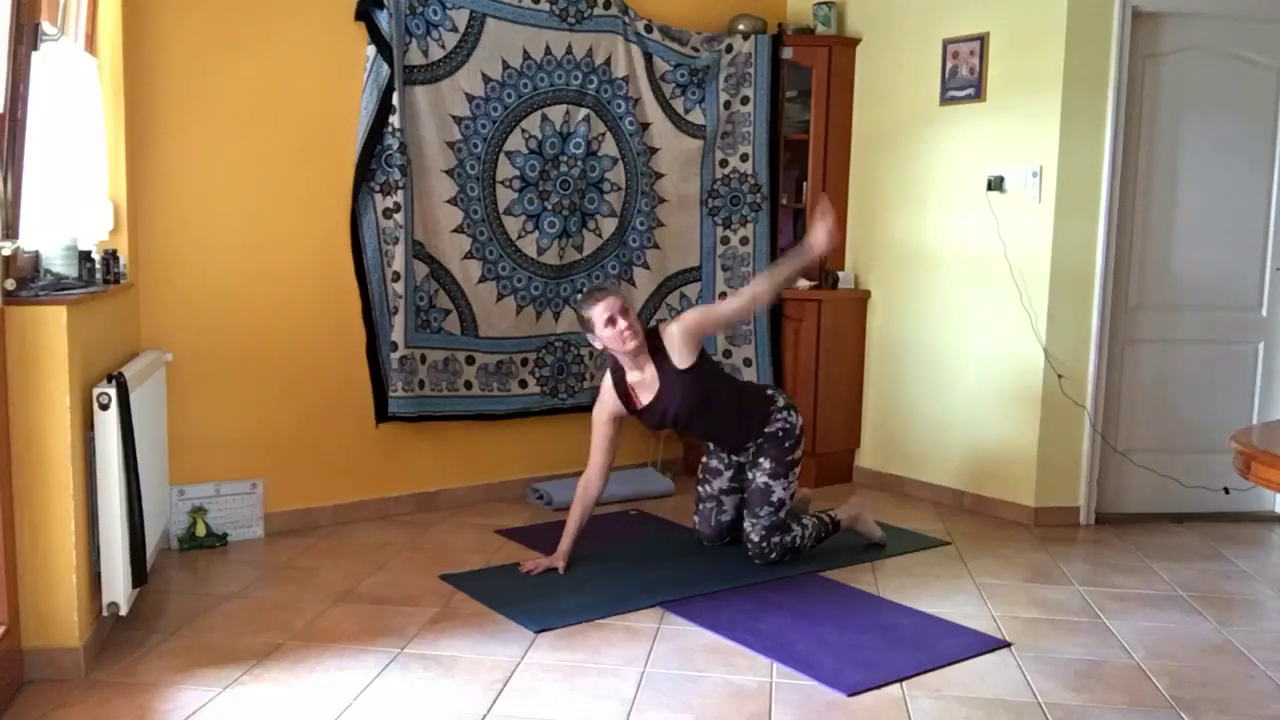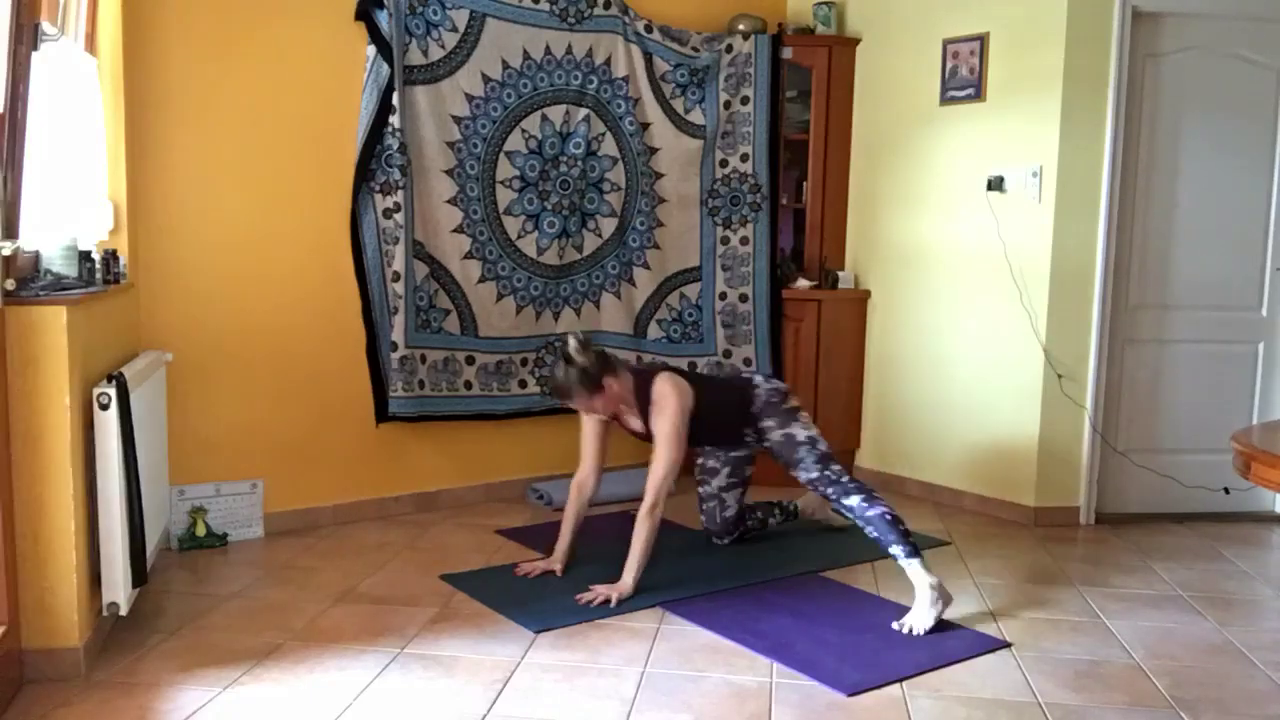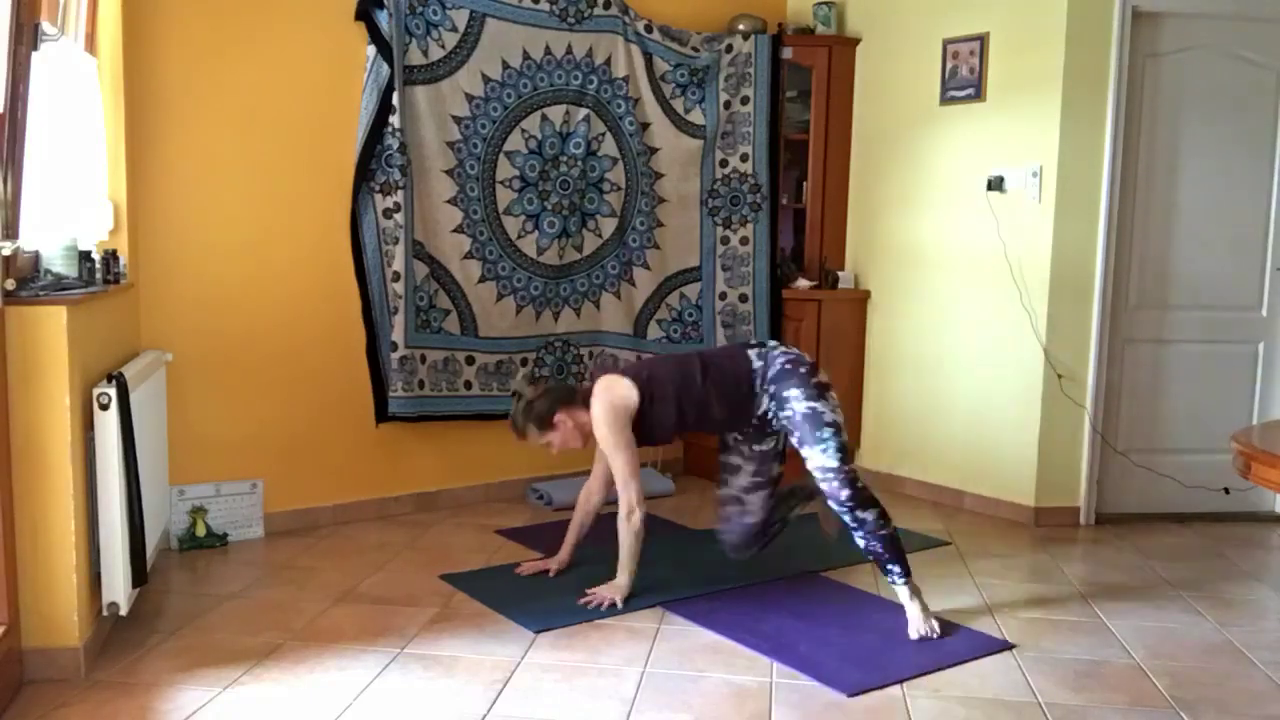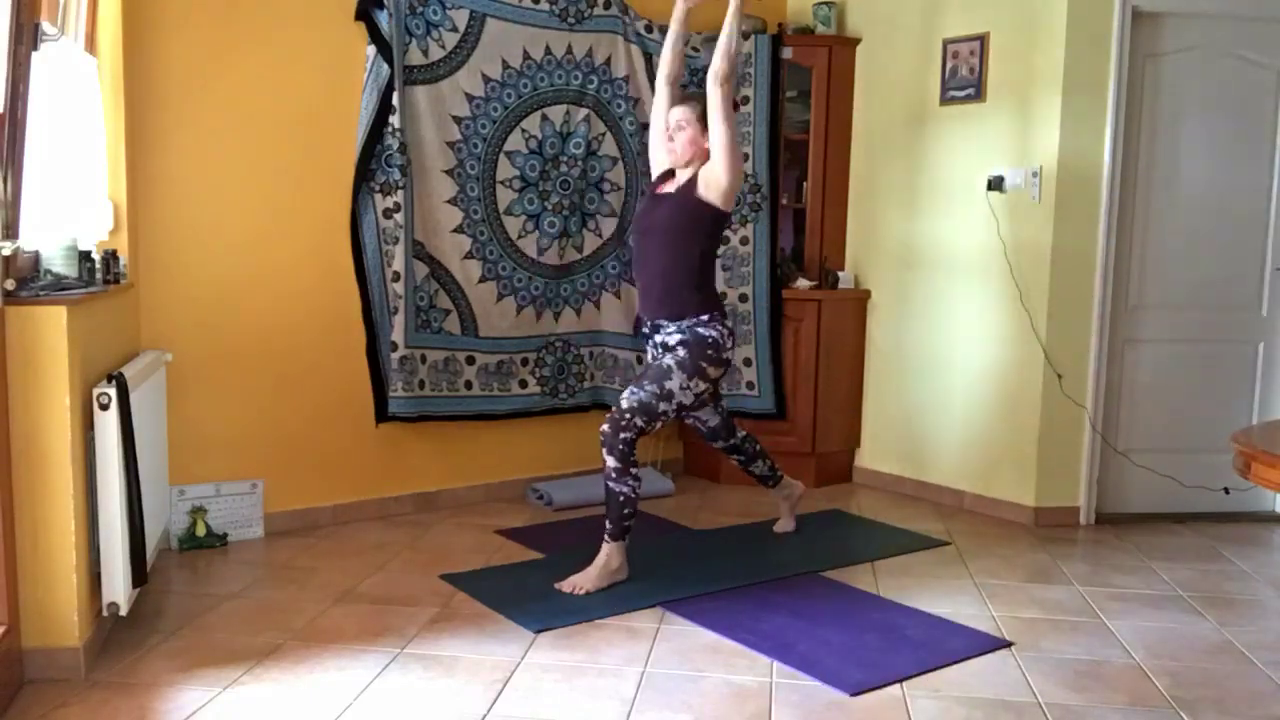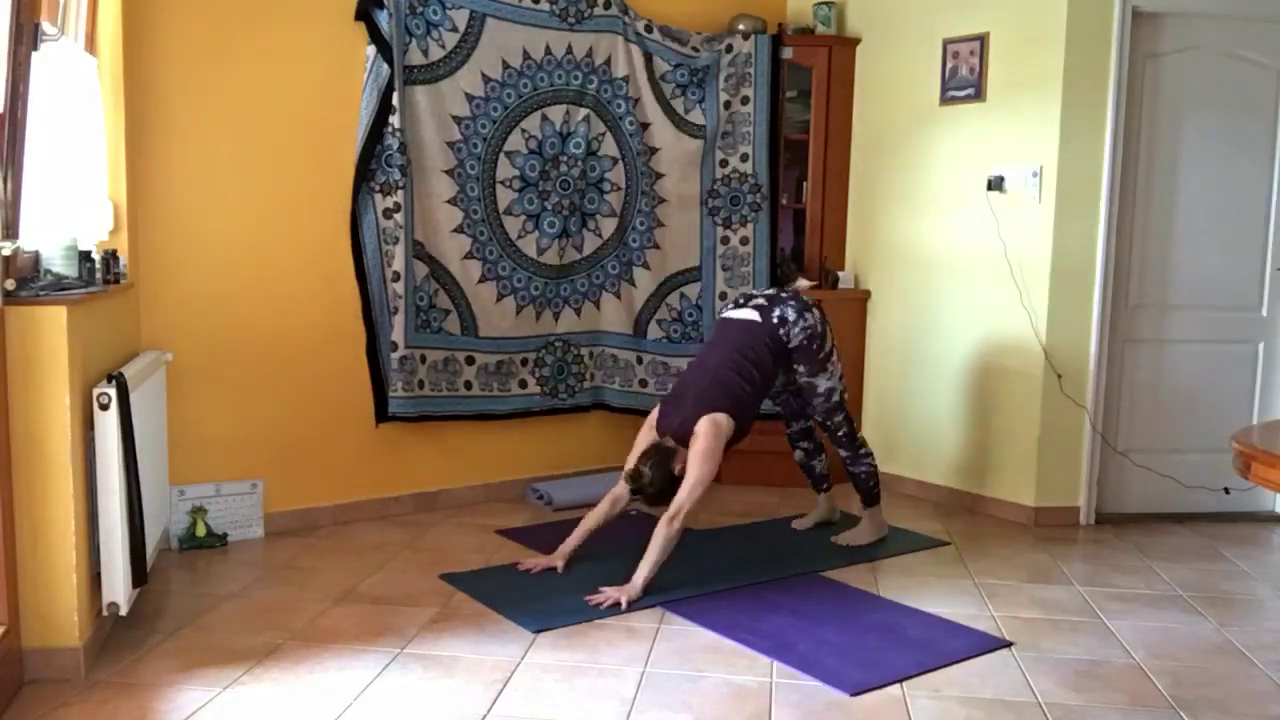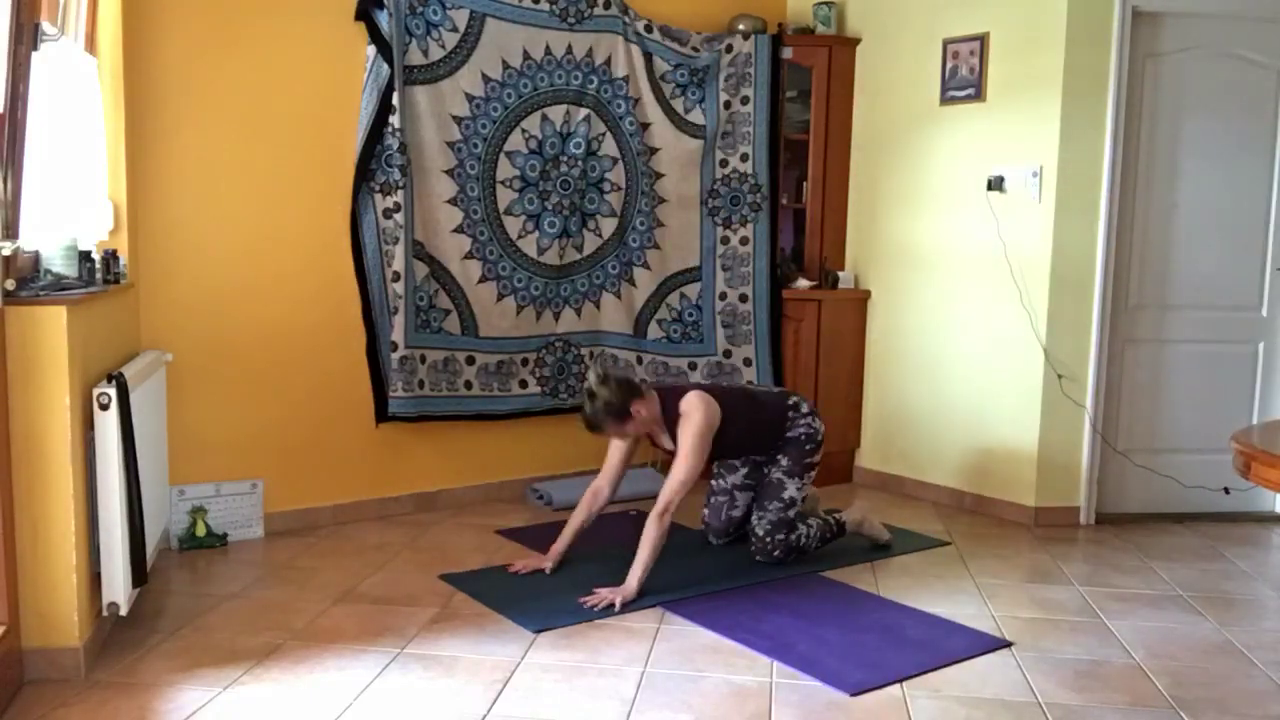
dt=0.7s
person 1, frame 1
left shoulder: (677, 338)
right shoulder: (612, 391)
left elbow: (746, 302)
right elbow: (592, 480)
left wrist: (810, 250)
right wrist: (562, 552)
left hip: (770, 428)
right hip: (726, 446)
left knee: (763, 546)
right knee: (712, 532)
left ankle: (846, 516)
right ankle: (788, 501)
person 1, frame 2
left shoulder: (665, 393)
right shoulder: (597, 402)
left elbow: (655, 498)
right elbow: (585, 481)
left wrist: (629, 580)
right wrist: (559, 554)
left hip: (760, 403)
right hip: (724, 439)
left knee: (827, 481)
right knee: (722, 529)
left ankle: (923, 580)
right ankle: (801, 508)
person 1, frame 3
left shoulder: (606, 402)
right shoulder: (605, 407)
left elbow: (631, 505)
right elbow: (594, 490)
left wrist: (623, 580)
right wrist: (561, 556)
left hip: (773, 375)
right hip: (738, 414)
left knee: (843, 488)
right knee: (741, 536)
left ankle: (906, 593)
right ankle: (807, 495)
person 1, frame 4
left shoulder: (719, 181)
right shoulder: (663, 171)
left elbow: (718, 85)
right elbow: (663, 96)
left hip: (696, 336)
right hip: (661, 334)
left knee: (620, 428)
right knee: (714, 429)
left ankle: (612, 557)
right ankle: (784, 487)
person 1, frame 5
left shoulder: (707, 429)
right shoulder: (661, 420)
left elbow: (675, 517)
right elbow: (620, 492)
left wrist: (634, 586)
right wrist: (562, 552)
left ankle: (873, 517)
right ankle: (825, 504)
person 1, frame 6
left shoulder: (694, 412)
right shoulder: (631, 410)
left elbow: (665, 508)
right elbow: (601, 489)
left wrist: (629, 588)
right wrist: (553, 555)
left hip: (794, 430)
right hip: (742, 443)
left knee: (769, 545)
right knee: (720, 529)
left ankle: (847, 521)
right ankle: (796, 504)
